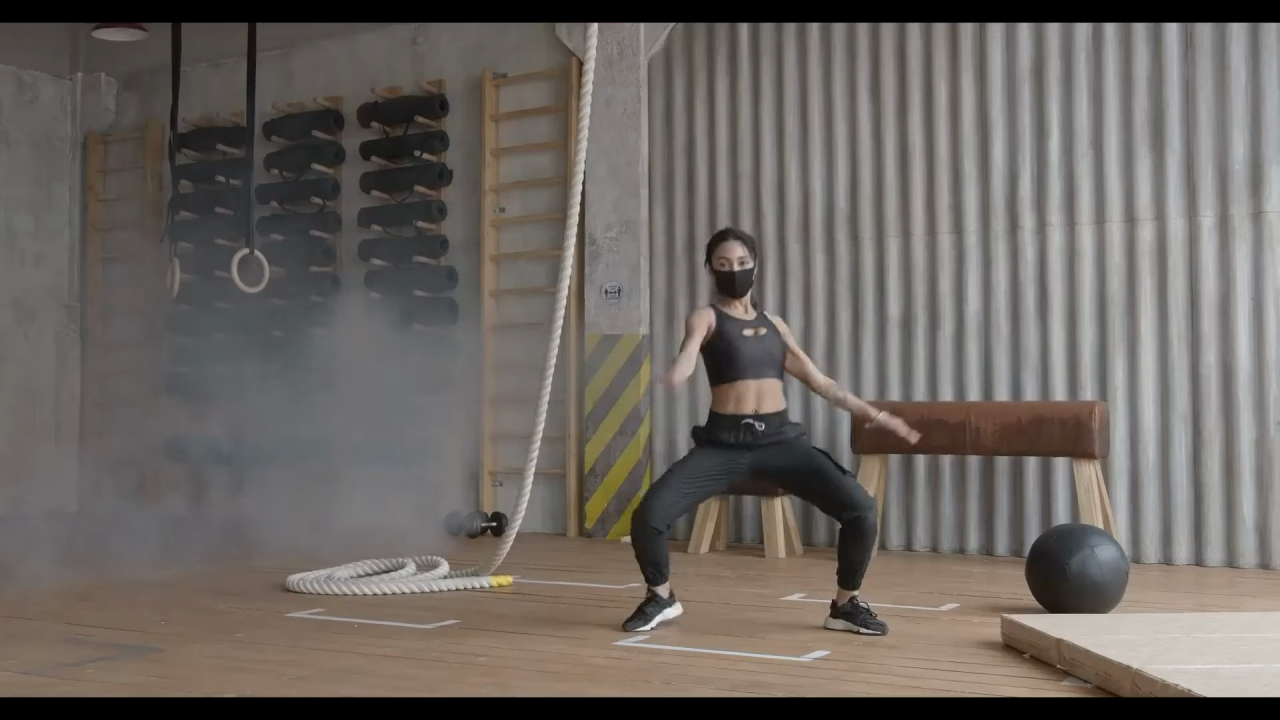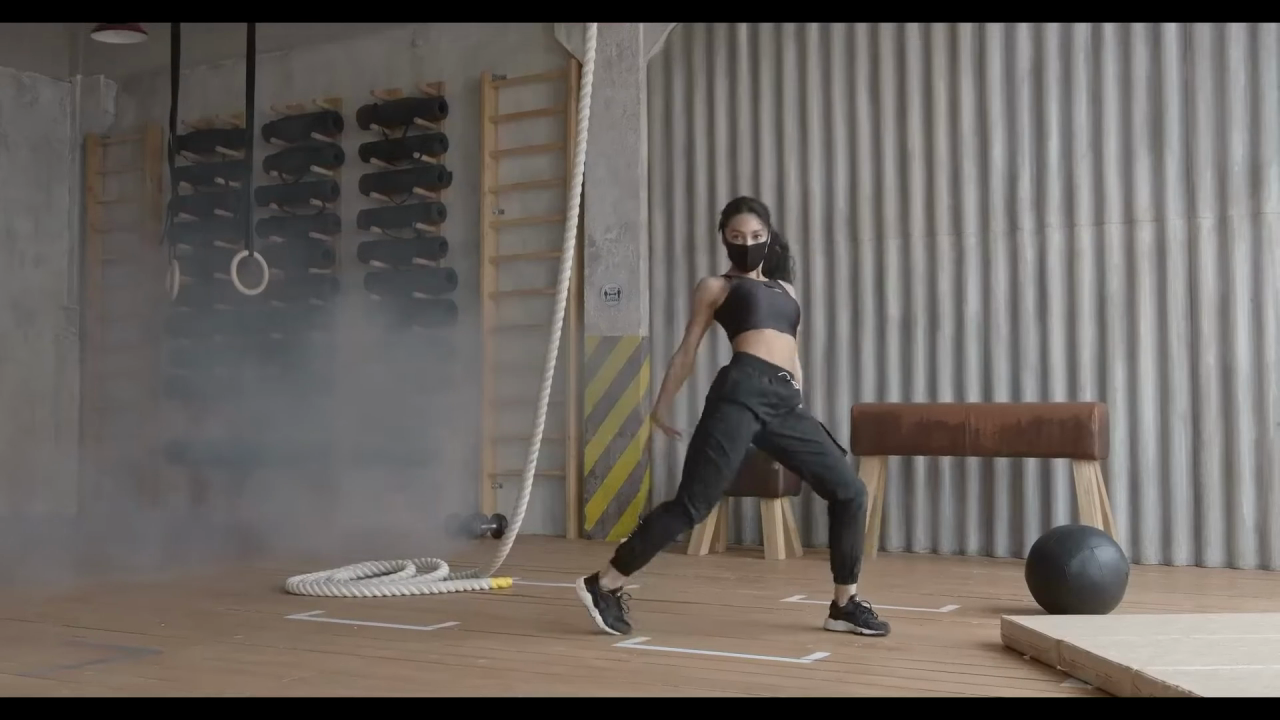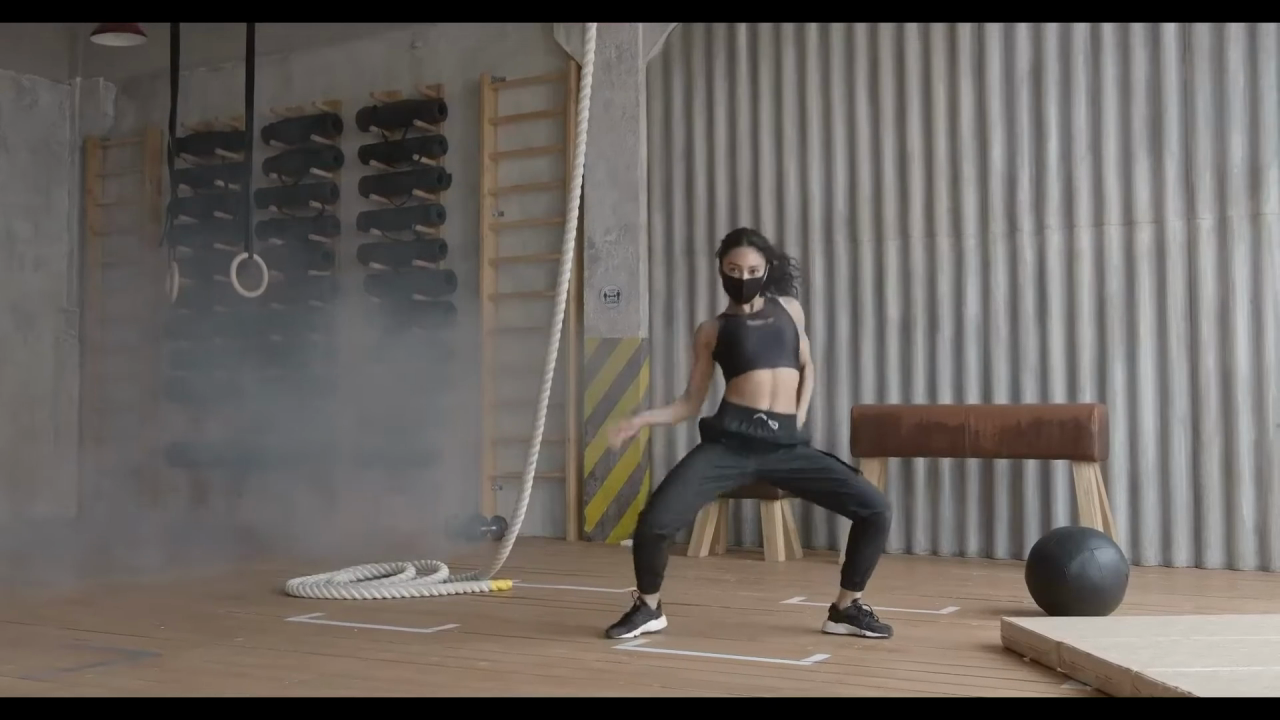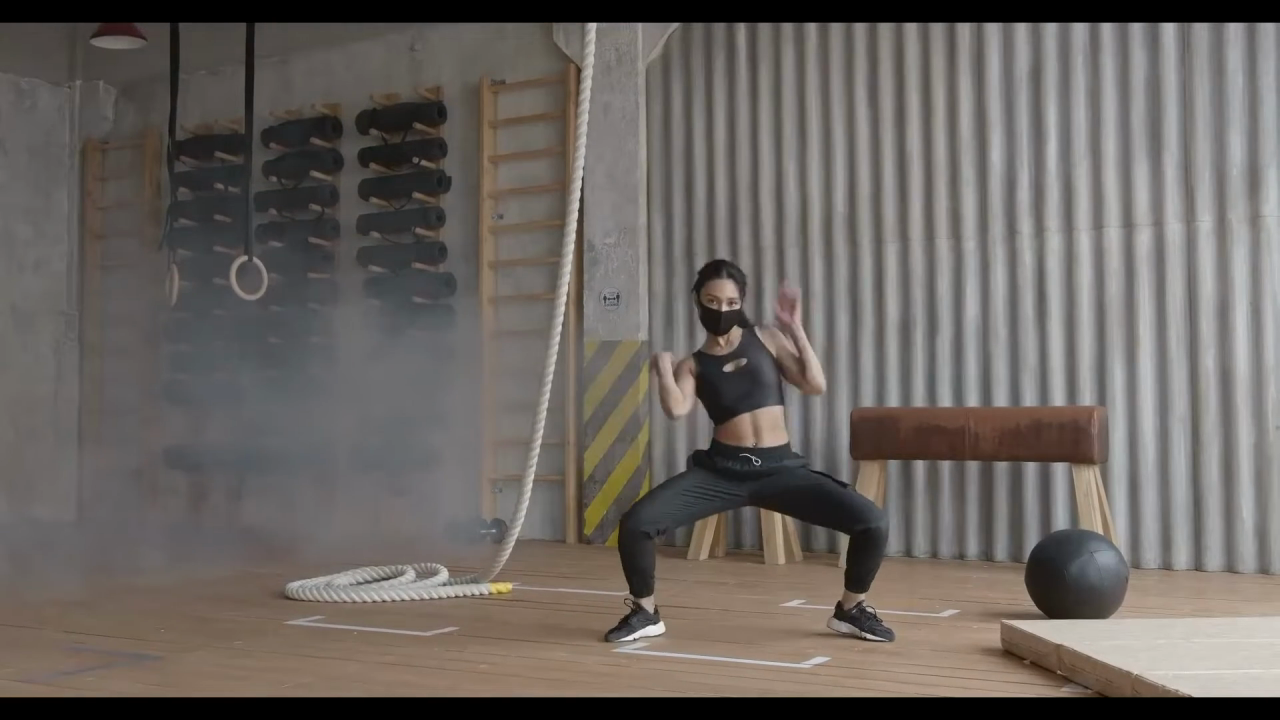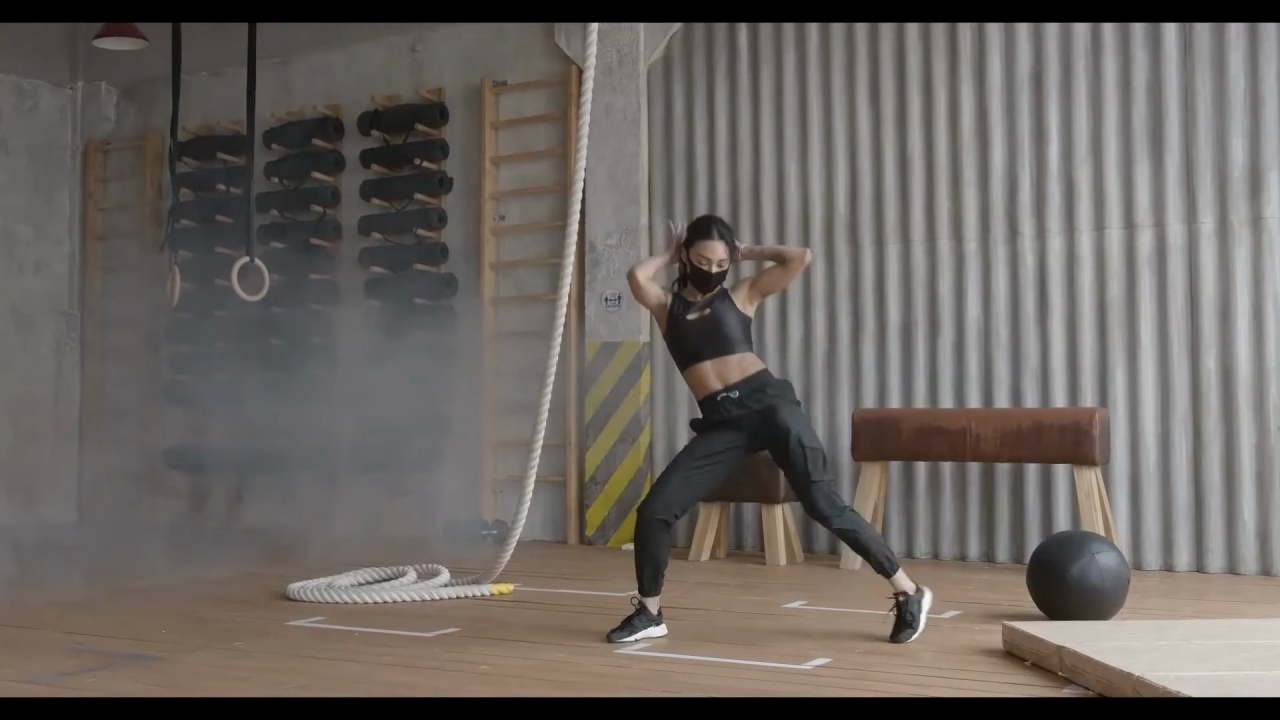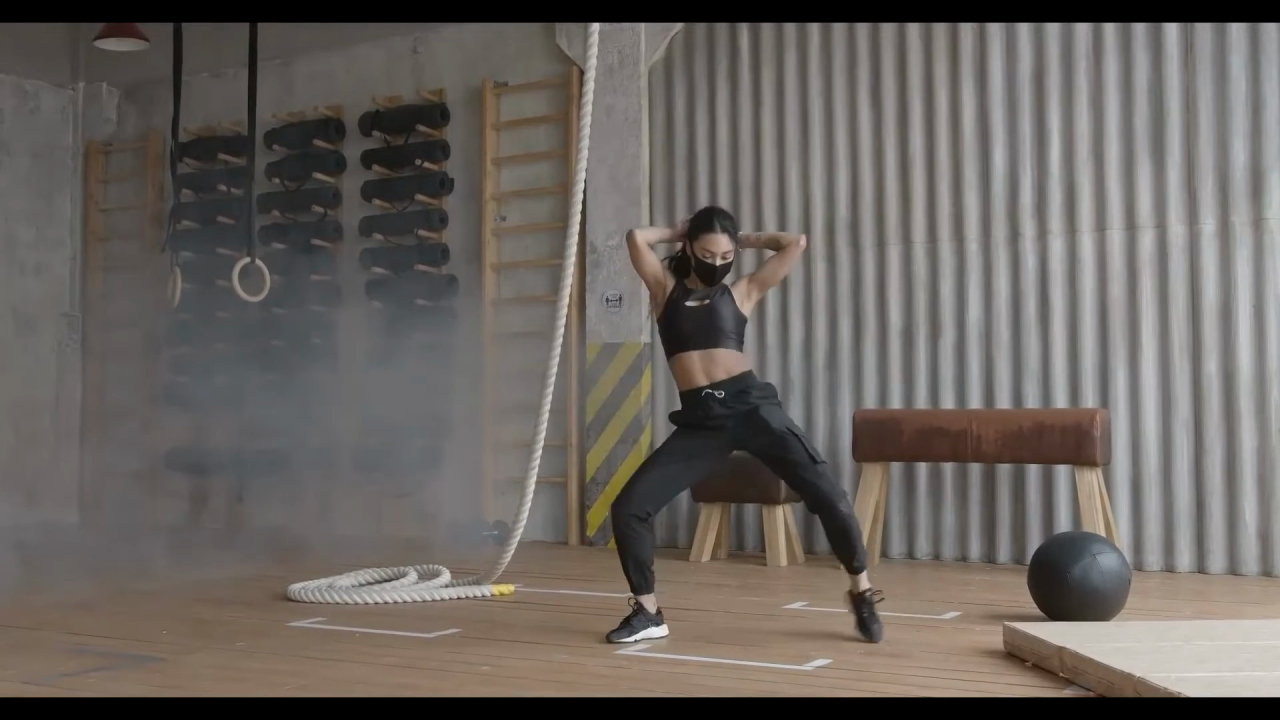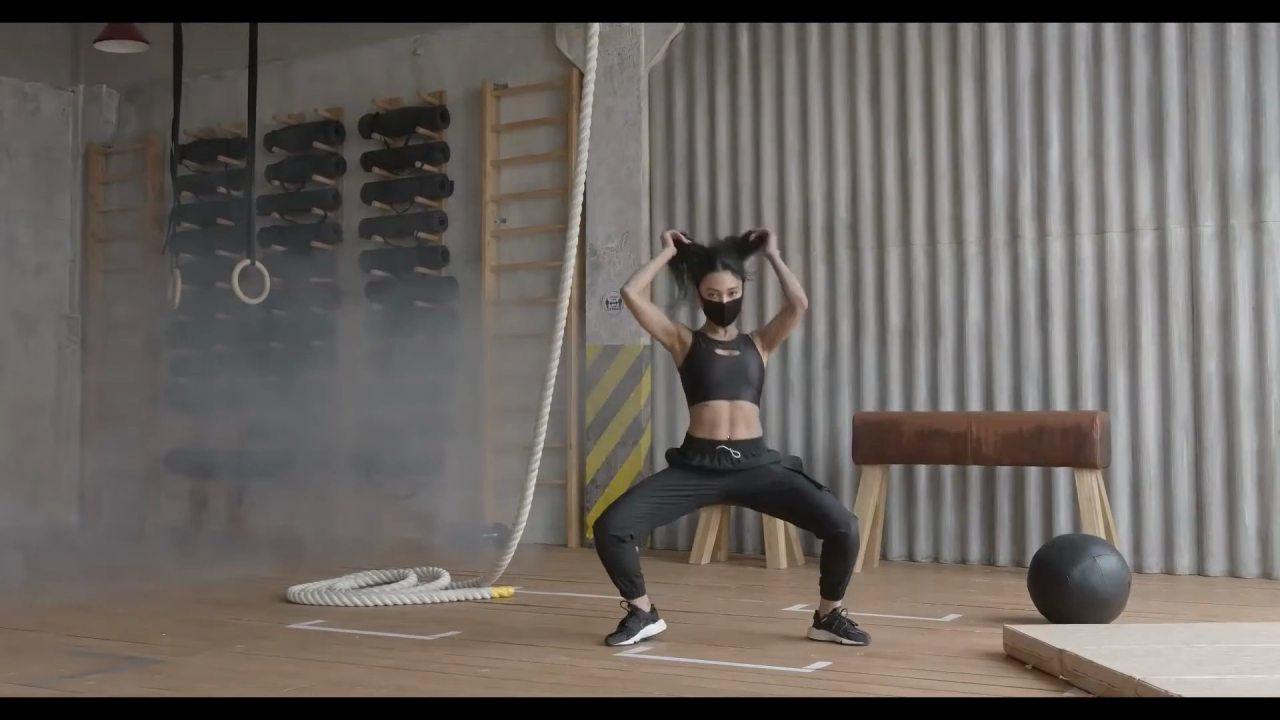
dt=0.4s
person 1, frame 1
left shoulder: (774, 325)
right shoulder: (705, 318)
left elbow: (818, 381)
right elbow: (686, 361)
left wrist: (871, 413)
right wrist: (675, 373)
left hip: (781, 440)
right hip: (722, 442)
left knee: (862, 511)
right knee: (649, 516)
left ankle: (845, 604)
right ankle: (661, 596)
person 1, frame 2
left shoulder: (785, 289)
right shoulder: (716, 286)
right elbow: (688, 349)
left wrist: (800, 410)
right wrist: (661, 405)
left hip: (784, 403)
right hip: (742, 394)
left knee: (850, 492)
right knee: (692, 503)
left ankle: (845, 604)
right ankle: (605, 583)
person 1, frame 3
left shoulder: (788, 307)
right shoulder: (712, 329)
left elbow: (806, 366)
right elbow: (692, 401)
left wrist: (800, 412)
right wrist: (642, 418)
left hip: (786, 443)
right hip: (730, 441)
left knee: (875, 508)
right knee: (655, 521)
left ankle: (846, 607)
right ankle: (648, 607)
person 1, frame 4
left shoulder: (766, 338)
right shoulder: (692, 366)
left elbow: (815, 385)
right elbow: (675, 410)
left wrist: (794, 327)
right wrist: (663, 366)
left hip: (780, 468)
right hip: (721, 470)
left knee: (872, 522)
right knee: (634, 524)
left ankle: (851, 608)
right ankle: (645, 611)
person 1, frame 5
left shoulder: (741, 295)
right shoulder: (666, 305)
left elbow: (800, 257)
right elbow: (636, 277)
left wrist: (749, 254)
right wrist: (670, 255)
left hip: (770, 404)
right hip: (721, 424)
left knee: (823, 505)
right knee: (653, 511)
left ankle: (907, 591)
right ankle: (649, 611)
person 1, frame 6
left shoulder: (742, 292)
right shoulder: (665, 288)
left elbow: (796, 243)
right elbow: (636, 238)
left wrist: (743, 240)
right wrist: (680, 233)
left hip: (750, 404)
right hip: (699, 420)
left knee: (827, 495)
right knee: (628, 508)
left ankle: (861, 590)
right ankle: (648, 611)
person 1, frame 7
left shoulder: (760, 344)
right shoulder: (684, 340)
left elbow: (798, 305)
right elbow: (632, 294)
left wrist: (771, 252)
right wrist: (668, 251)
left hip: (754, 465)
right hip: (698, 466)
left knee: (843, 526)
right knee: (609, 527)
left ankle: (828, 615)
right ankle: (642, 611)
